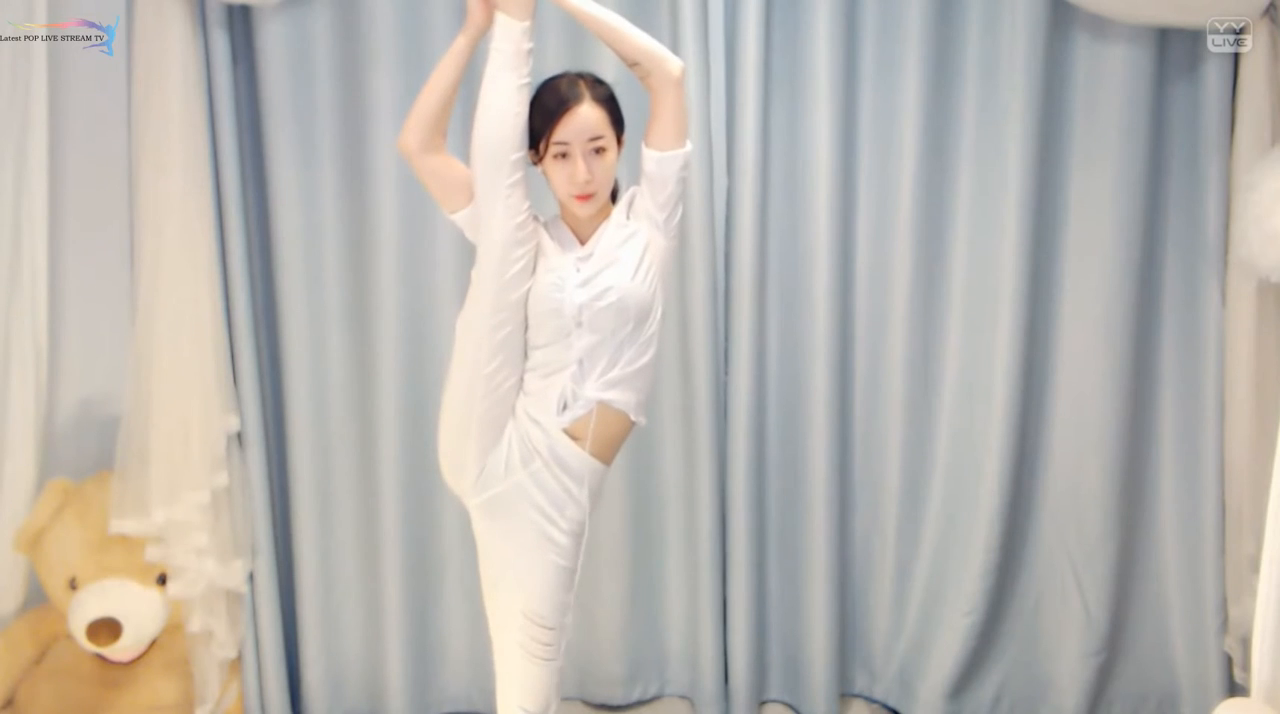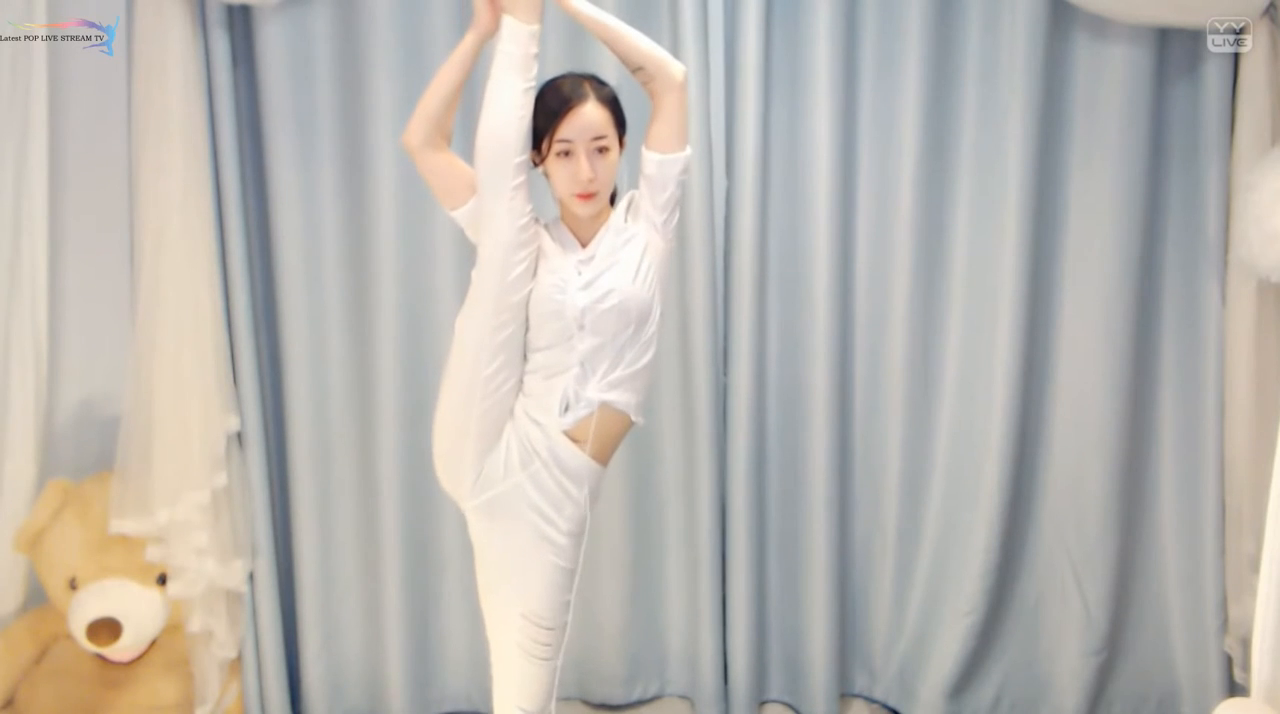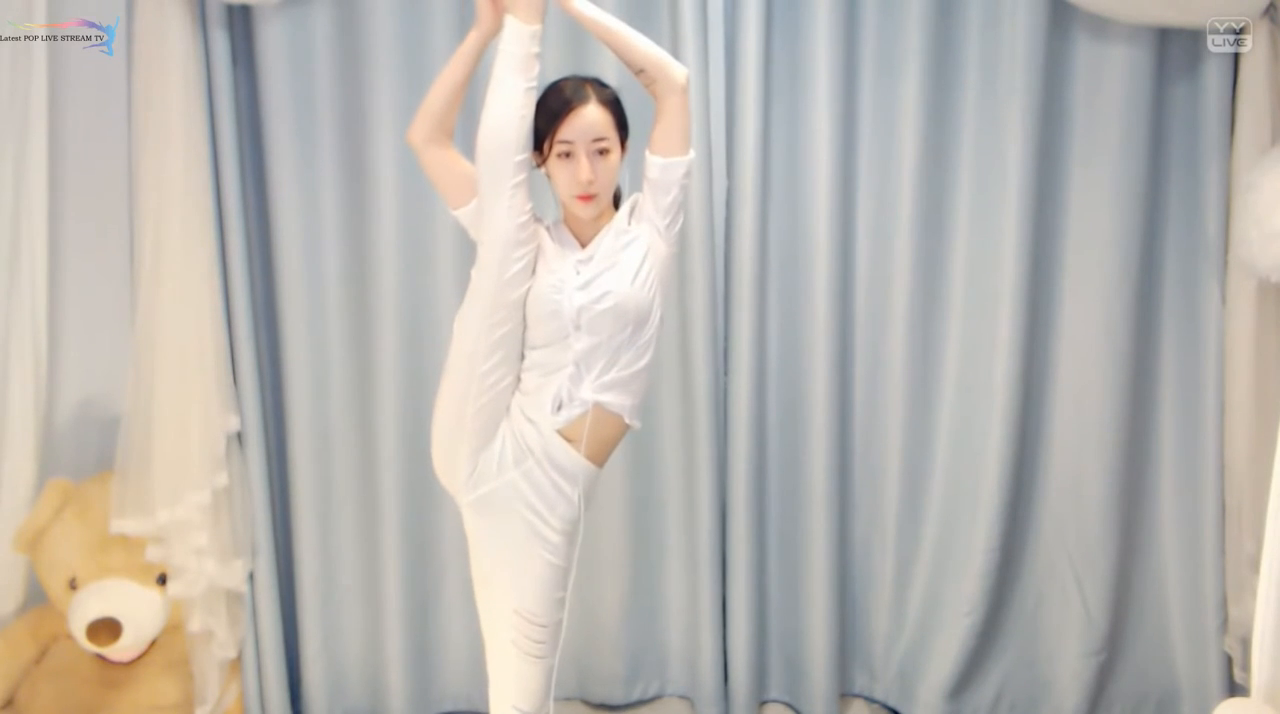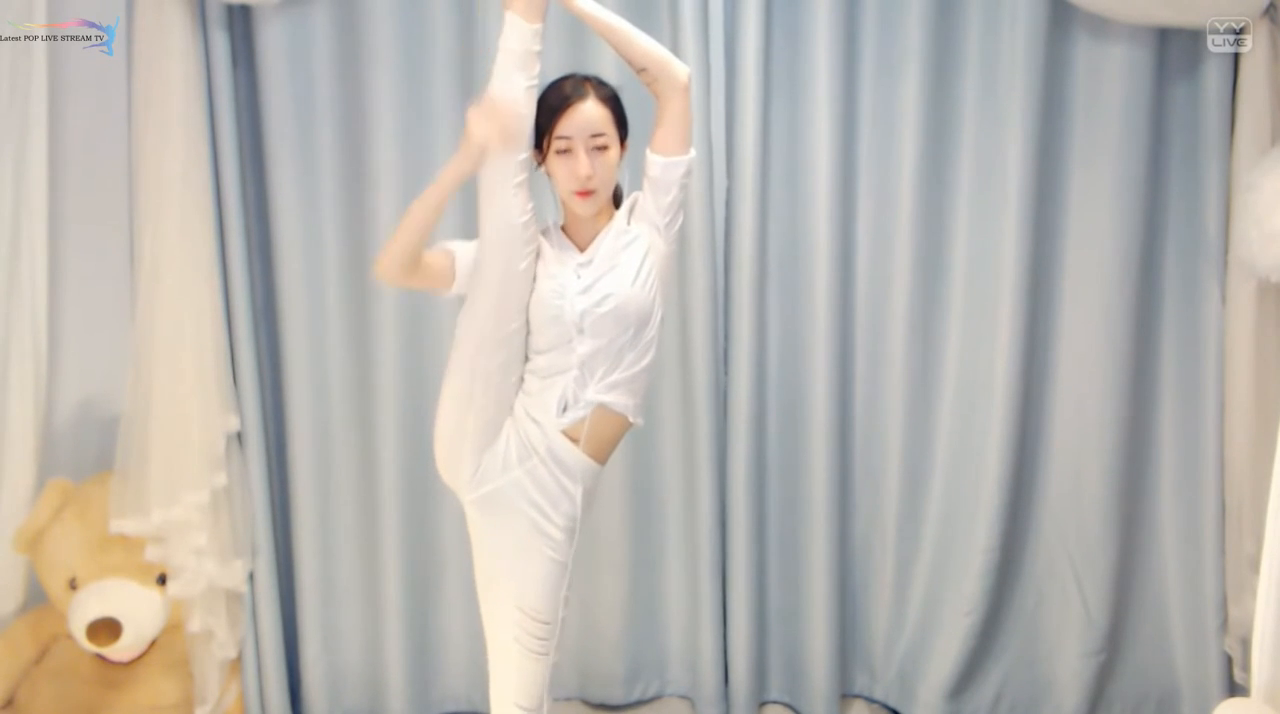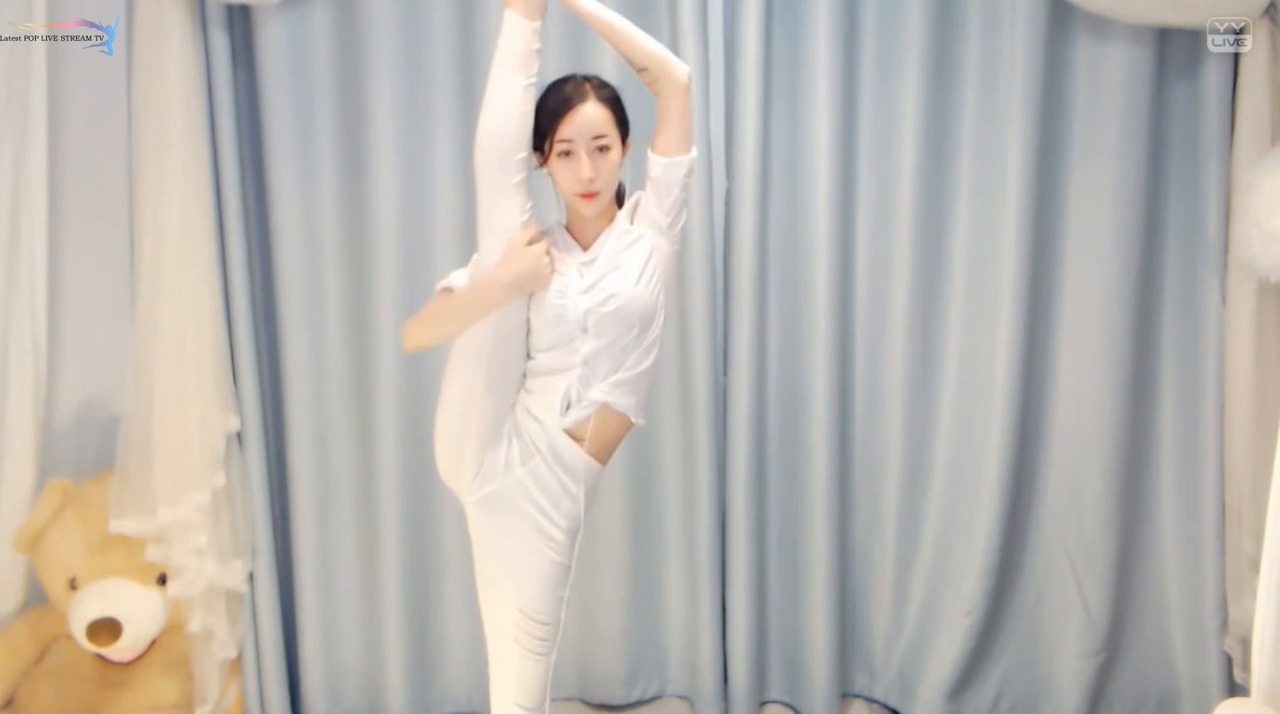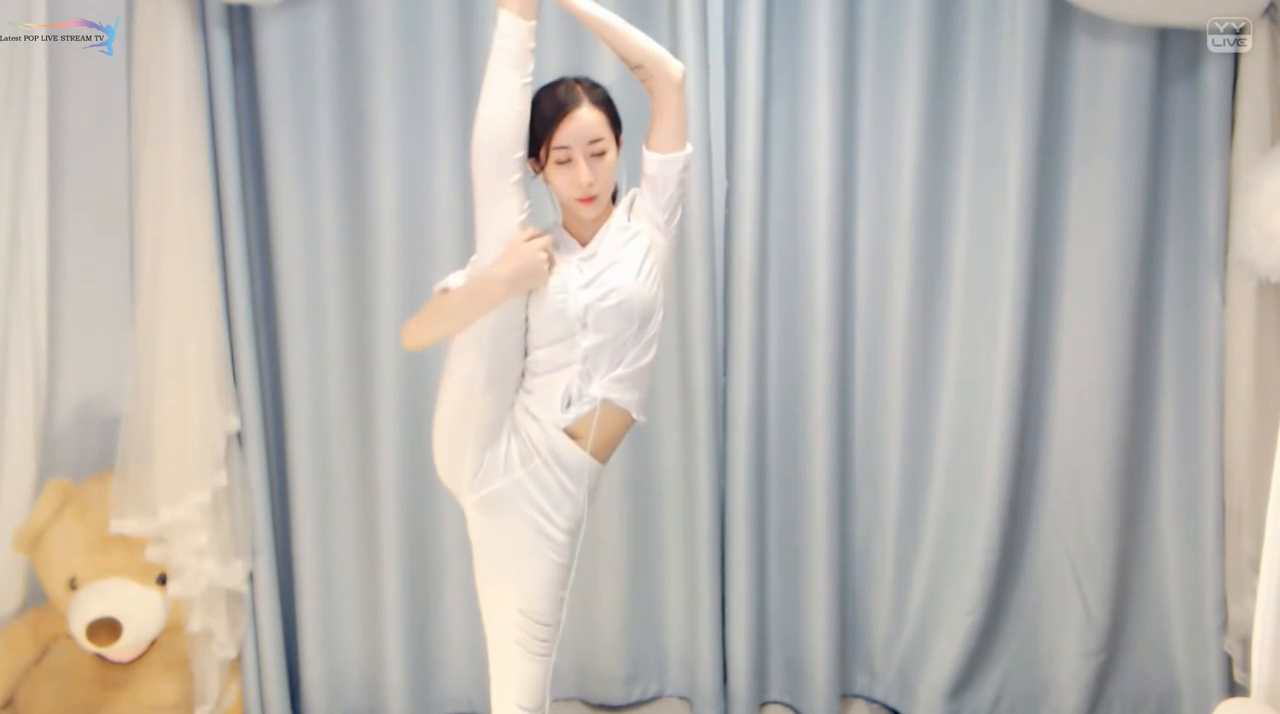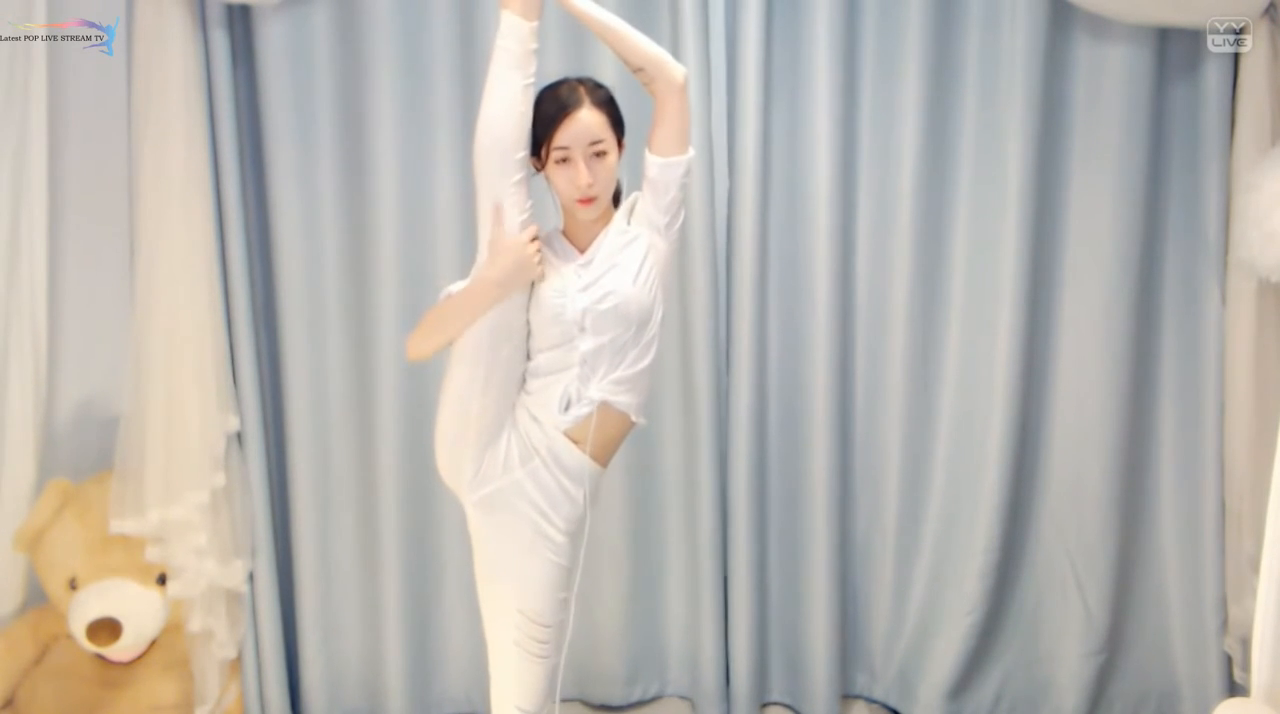
dt=0.7s
person 1, frame 1
left shoulder: (648, 223)
right shoulder: (526, 242)
left elbow: (667, 73)
right elbow: (419, 145)
left hip: (557, 481)
right hip: (494, 449)
left knee: (534, 656)
person 1, frame 2
left shoulder: (647, 224)
right shoulder: (526, 244)
left elbow: (669, 78)
right elbow: (422, 141)
left hip: (554, 483)
right hip: (492, 453)
person 1, frame 3
left shoulder: (649, 228)
right shoulder: (526, 245)
left elbow: (672, 81)
right elbow: (427, 138)
left hip: (548, 483)
right hip: (485, 449)
person 1, frame 4
left shoulder: (649, 228)
right shoulder: (526, 254)
left elbow: (673, 81)
right elbow: (394, 270)
right wrist: (463, 162)
left hip: (550, 484)
right hip: (491, 451)
person 1, frame 5
left shoulder: (652, 226)
right shoulder: (528, 249)
left elbow: (673, 79)
right elbow: (413, 335)
right wrist: (503, 285)
left hip: (549, 481)
right hip: (490, 450)
person 1, frame 6
left shoulder: (648, 223)
right shoulder: (527, 249)
left elbow: (667, 74)
right elbow: (413, 335)
right wrist: (502, 282)
left hip: (550, 483)
right hip: (494, 455)
person 1, frame 7
left shoulder: (648, 226)
right shoulder: (528, 252)
left elbow: (670, 79)
right elbow: (417, 345)
right wrist: (494, 284)
left hip: (549, 486)
right hip: (494, 456)
